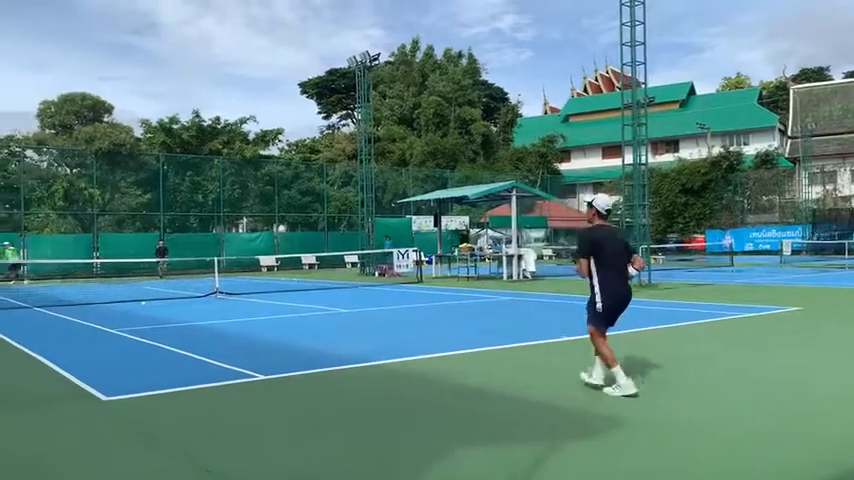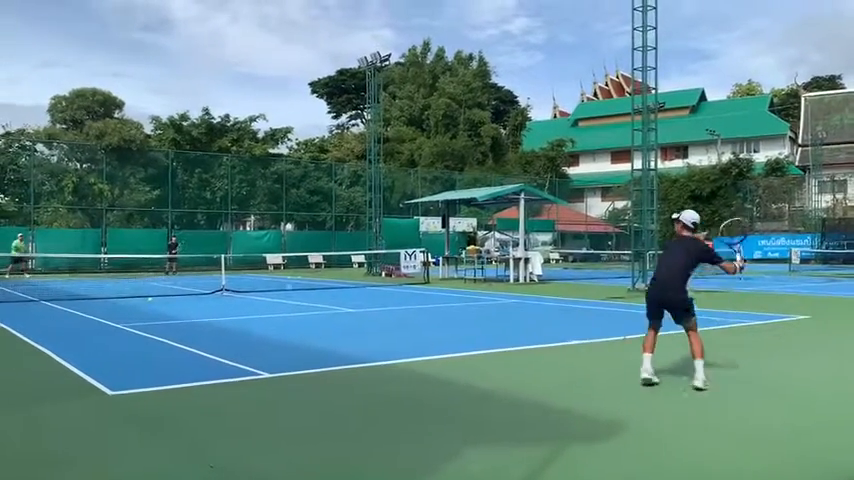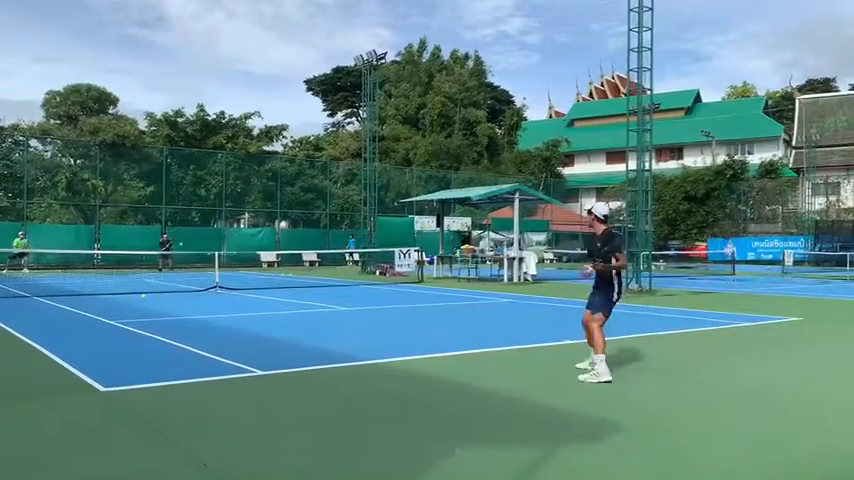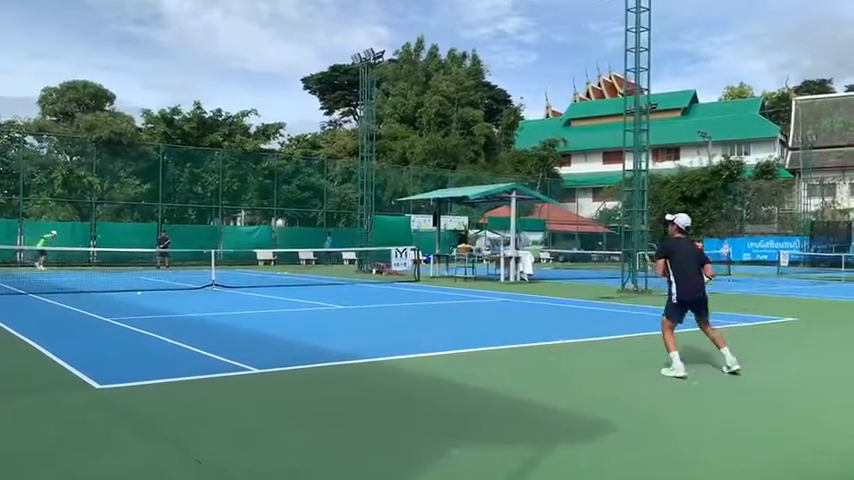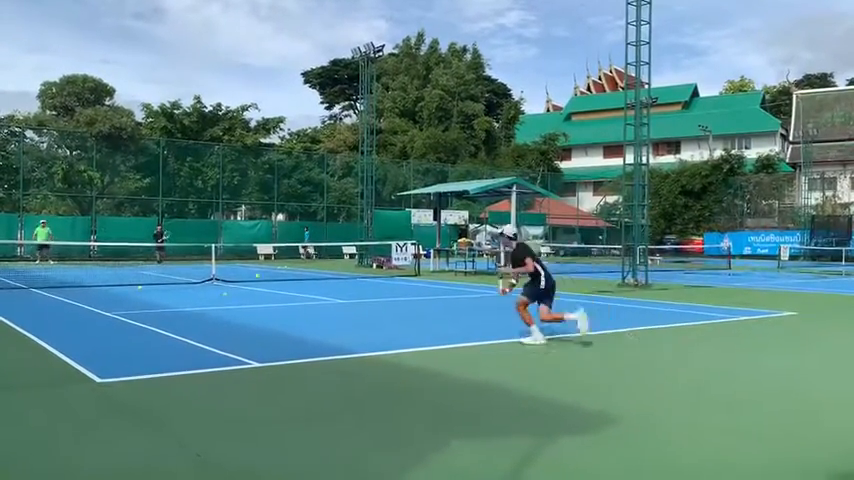
dt=1s
person 1, frame 1
left shoulder: (587, 235)
right shoulder: (618, 235)
left elbow: (584, 272)
right elbow: (639, 264)
left wrist: (579, 268)
left hip: (605, 295)
right hip: (624, 294)
left knee: (596, 336)
right knee: (598, 332)
left ankle: (624, 383)
right ankle: (597, 375)
person 1, frame 2
left shoulder: (672, 243)
right shoulder: (701, 247)
right elbow: (730, 269)
right wrist: (739, 265)
left hip: (654, 293)
right hip: (677, 295)
left knee: (652, 329)
right knee: (692, 333)
left ankle: (647, 369)
right ankle: (699, 376)
person 1, frame 3
left shoulder: (612, 237)
right shoulder: (596, 238)
left elbow: (623, 263)
left wrist: (605, 266)
right wrist: (591, 268)
left hip: (610, 288)
right hip: (600, 287)
left knee: (595, 324)
right knee: (587, 321)
left ankle: (601, 371)
right ankle: (595, 360)
person 1, frame 4
left shoulder: (666, 245)
right shoulder: (695, 248)
left elbow: (660, 272)
right elbow: (709, 273)
left hip: (680, 293)
right hip: (699, 293)
left knee: (667, 328)
right knee: (706, 327)
left ankle: (677, 366)
right ankle: (730, 361)
person 1, frame 5
left shoulder: (522, 248)
right shoulder: (514, 254)
left elbow: (530, 268)
right elbow: (516, 276)
left wrist: (510, 271)
right wrist: (508, 288)
left hip: (543, 281)
right hip: (539, 281)
left knee: (520, 305)
right knee: (545, 317)
left ankle: (537, 336)
right ankle: (577, 316)
